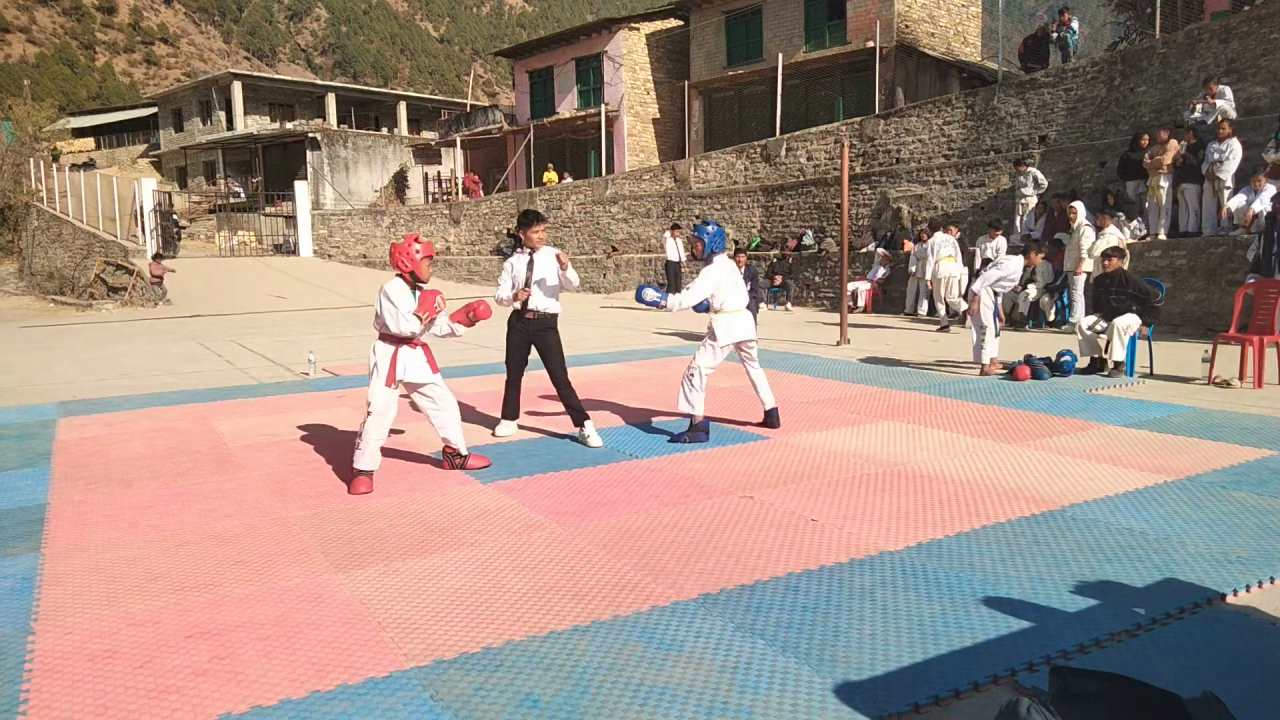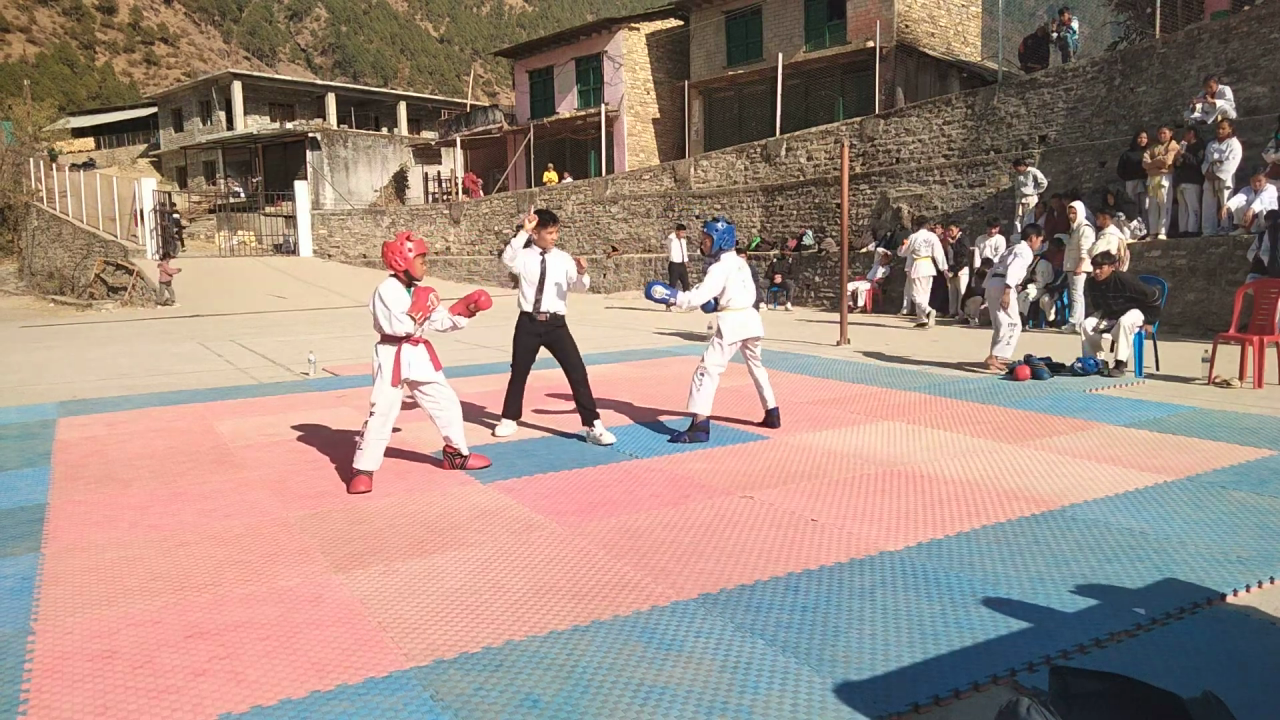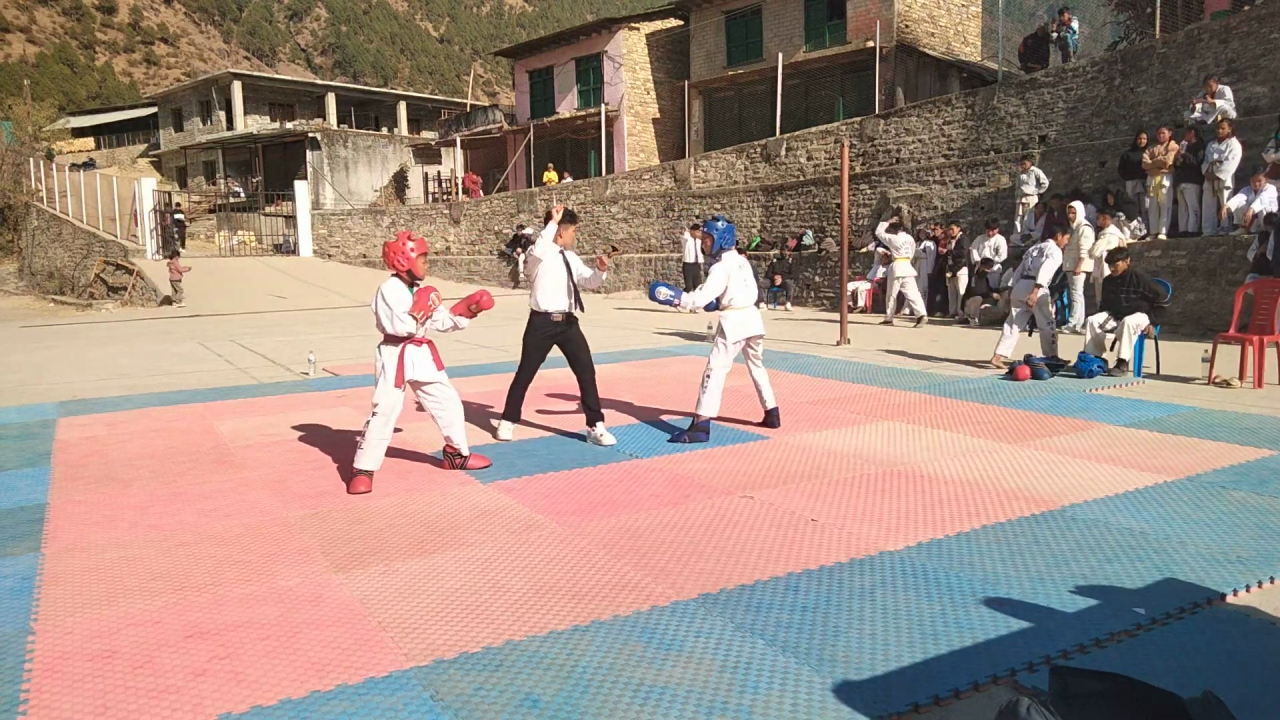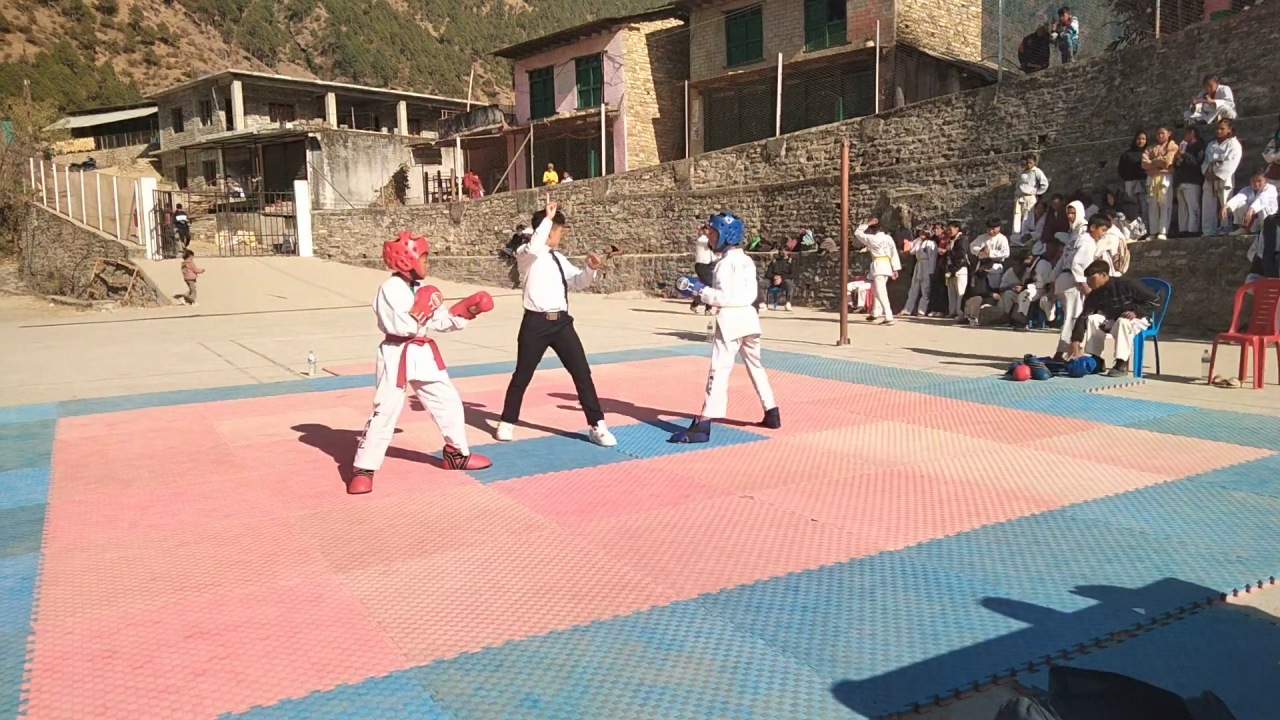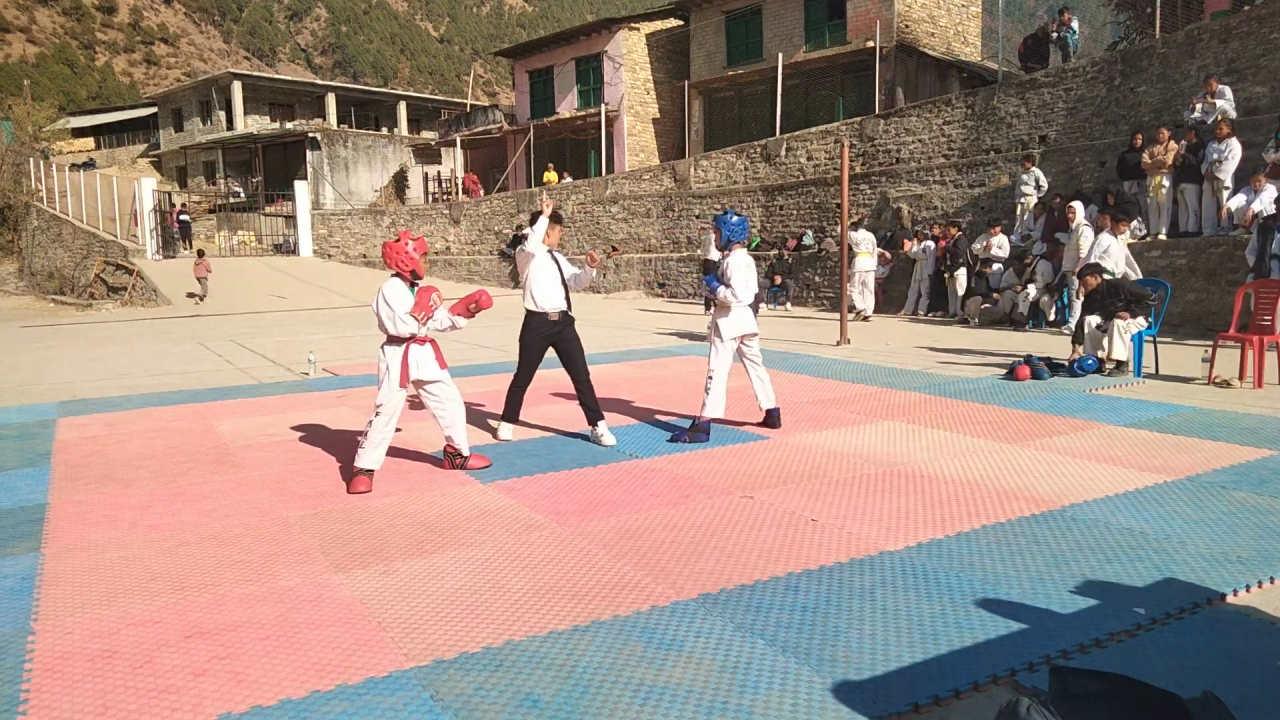
dt=0.4s
person 1, frame 1
left shoulder: (422, 292)
right shoulder: (391, 289)
left elbow: (440, 326)
right elbow: (404, 326)
left wrist: (467, 317)
right wrist: (427, 310)
left hip: (416, 357)
right hip: (389, 357)
left knee: (444, 403)
right knee: (378, 413)
left ankle: (456, 454)
right ankle: (363, 470)
person 1, frame 2
left shoulder: (419, 291)
right shoulder: (386, 290)
left elbow: (441, 321)
right elbow: (397, 326)
left wrist: (466, 309)
right wrist: (419, 309)
left hip: (420, 355)
right hip: (392, 357)
left knee: (447, 403)
right knee: (381, 413)
left ankle: (457, 454)
right ankle: (362, 470)
person 1, frame 3
left shoulder: (421, 290)
right shoulder: (389, 290)
left elbow: (443, 321)
right elbow: (399, 326)
left wrist: (467, 310)
right wrist: (421, 309)
left hip: (423, 355)
right hip: (396, 357)
left knee: (449, 403)
right knee: (383, 413)
left ankle: (457, 454)
right ankle: (363, 469)
person 1, frame 4
left shoulder: (421, 289)
right shoulder: (390, 289)
left elbow: (441, 321)
right elbow: (400, 326)
left wrist: (466, 311)
right wrist: (422, 308)
left hip: (423, 354)
right hip: (397, 357)
left knee: (449, 402)
right knee: (384, 412)
left ankle: (457, 453)
right ankle: (363, 469)
person 1, frame 5
left shoulder: (421, 289)
right shoulder: (390, 290)
left elbow: (441, 321)
right elbow: (401, 328)
left wrist: (466, 309)
right wrist: (422, 309)
left hip: (425, 354)
right hip: (399, 357)
left knee: (451, 402)
right knee: (386, 412)
left ankle: (458, 453)
right ankle: (363, 468)
person 2, frame 1
left shoulder: (554, 256)
right shoulder: (513, 262)
left elbow: (573, 284)
right elbow: (499, 295)
left wrist: (565, 268)
right wrist: (512, 295)
left hip: (545, 322)
right hip: (519, 321)
left knee: (559, 375)
right knee: (514, 373)
left ankle: (584, 426)
right ankle: (509, 419)
person 2, frame 2
left shoulder: (563, 258)
right shoulder: (523, 257)
left elbow: (579, 287)
right elbow: (507, 259)
left wrist: (581, 273)
right wrist: (524, 231)
left hip: (555, 323)
right hip: (528, 322)
left knee: (576, 370)
right knee: (519, 372)
left ankle: (593, 426)
right ankle: (509, 420)
person 2, frame 3
left shoulder: (571, 257)
right shoulder: (537, 255)
left elbow: (589, 281)
right elbow: (538, 251)
left wrist: (600, 270)
right wrist: (553, 222)
left hip: (567, 321)
right hip: (542, 322)
left knee: (586, 372)
right knee: (525, 373)
left ankle: (595, 426)
right ankle: (508, 421)
person 2, frame 4
left shoulder: (558, 258)
right shoulder: (526, 254)
left elbow: (578, 282)
right elbow: (534, 247)
left wrist: (591, 269)
right wrist: (548, 217)
left hip: (561, 321)
right hip: (536, 323)
left knee: (582, 372)
right knee: (522, 375)
left ankle: (597, 426)
right ankle: (507, 422)
person 2, frame 5
left shoulder: (558, 258)
right shoulder: (526, 255)
left elbow: (577, 281)
right elbow: (531, 245)
left wrist: (590, 267)
right wrist: (545, 215)
left hip: (563, 322)
right hip: (537, 323)
left knee: (581, 374)
right knee: (524, 375)
left ankle: (598, 426)
right ankle: (507, 422)
person 3, frame 1
left shoulder: (712, 271)
right shoulder: (730, 265)
left elbow: (689, 298)
left wrist: (662, 299)
right wrist: (712, 303)
left hip: (725, 325)
right hip: (743, 321)
left knee: (697, 370)
right knee: (753, 367)
left ankle: (698, 426)
right ankle: (771, 415)
person 3, frame 2
left shoulder: (720, 268)
right shoulder: (741, 263)
left elbow: (699, 296)
left wrist: (670, 295)
right wrist: (720, 300)
left hip: (731, 322)
right hip: (750, 318)
left knee: (707, 370)
right knee: (756, 366)
left ankle: (700, 425)
right ankle: (772, 414)
person 3, frame 3
left shoulder: (721, 267)
right shoulder: (742, 260)
left elbow: (701, 298)
left wrist: (672, 296)
right wrist: (721, 300)
left hip: (733, 320)
right hip: (751, 316)
left knee: (715, 370)
right knee: (756, 366)
left ankle: (701, 426)
right ankle: (772, 414)
person 3, frame 4
left shoulder: (726, 262)
right shoulder: (747, 260)
left elbow: (721, 298)
left wrist: (699, 290)
right wrist: (707, 290)
left hip: (730, 319)
right hip: (748, 316)
left knee: (719, 370)
right knee: (755, 366)
left ankle: (703, 425)
right ankle: (771, 414)
person 3, frame 5
left shoulder: (732, 260)
right shoulder: (748, 259)
left elbow: (737, 294)
left wrist: (715, 288)
left hip: (728, 318)
right hip: (746, 316)
left knee: (717, 370)
right knee: (755, 365)
left ankle: (703, 425)
right ankle: (772, 414)
